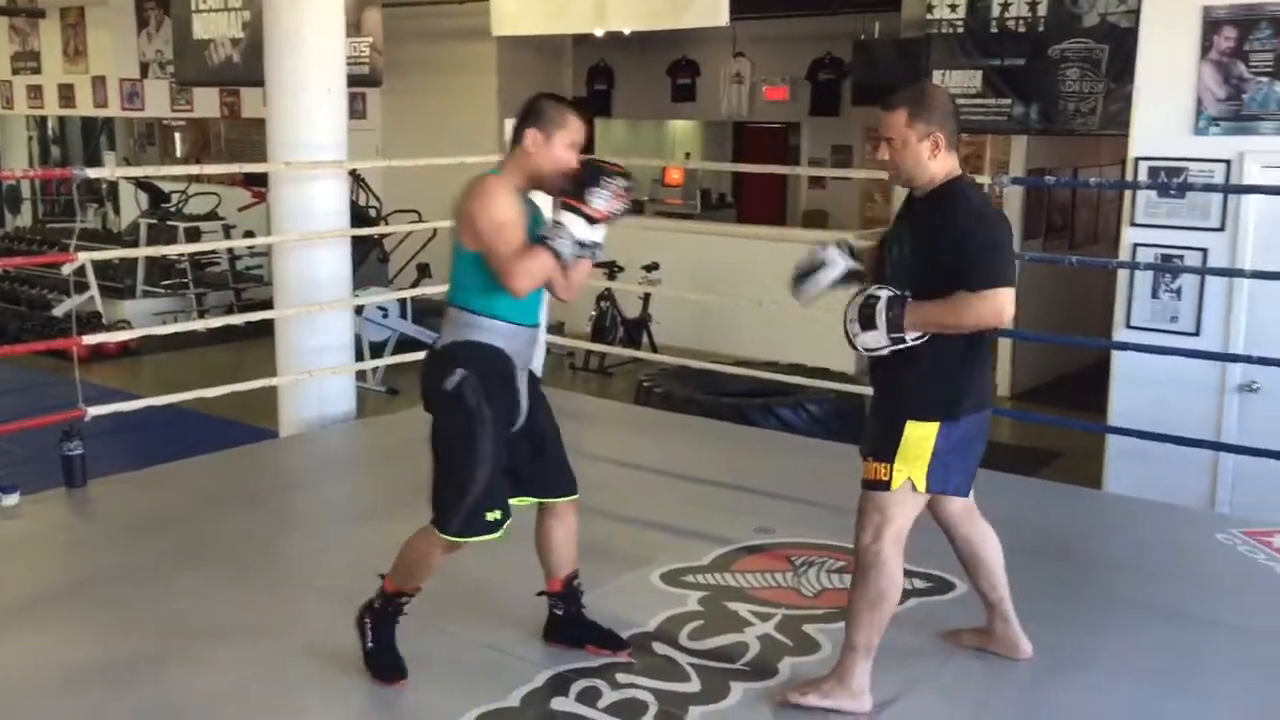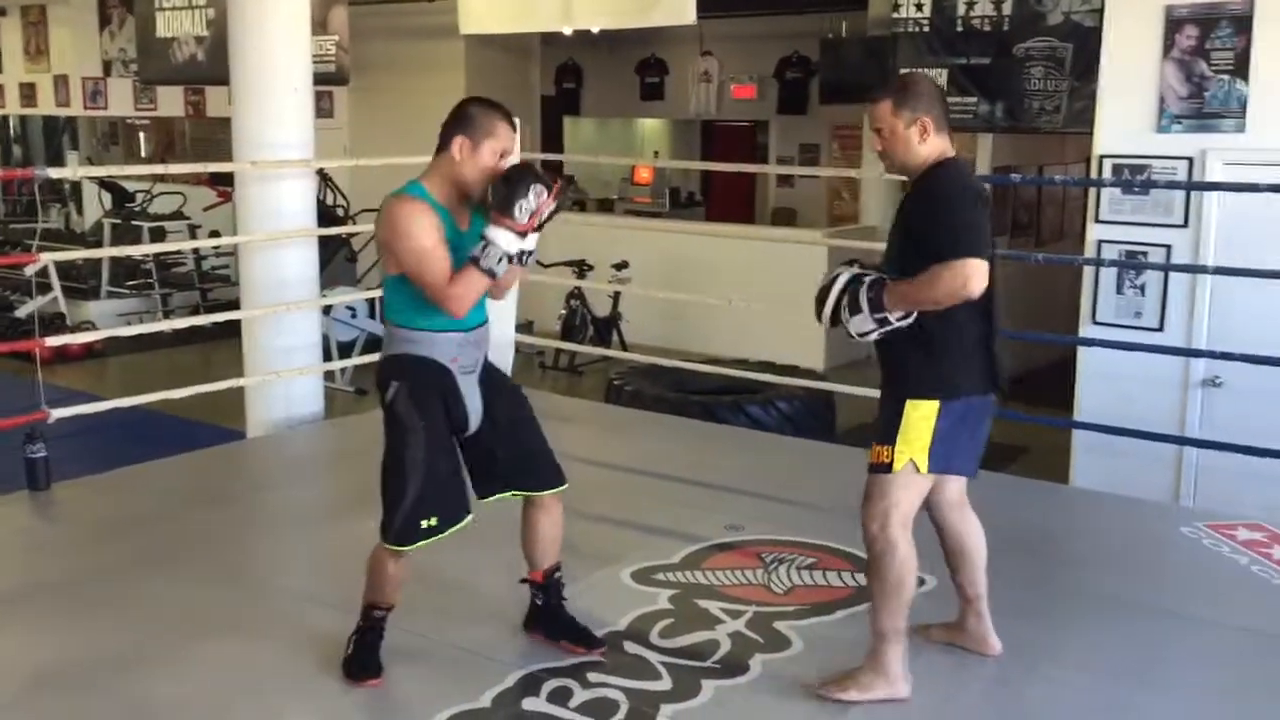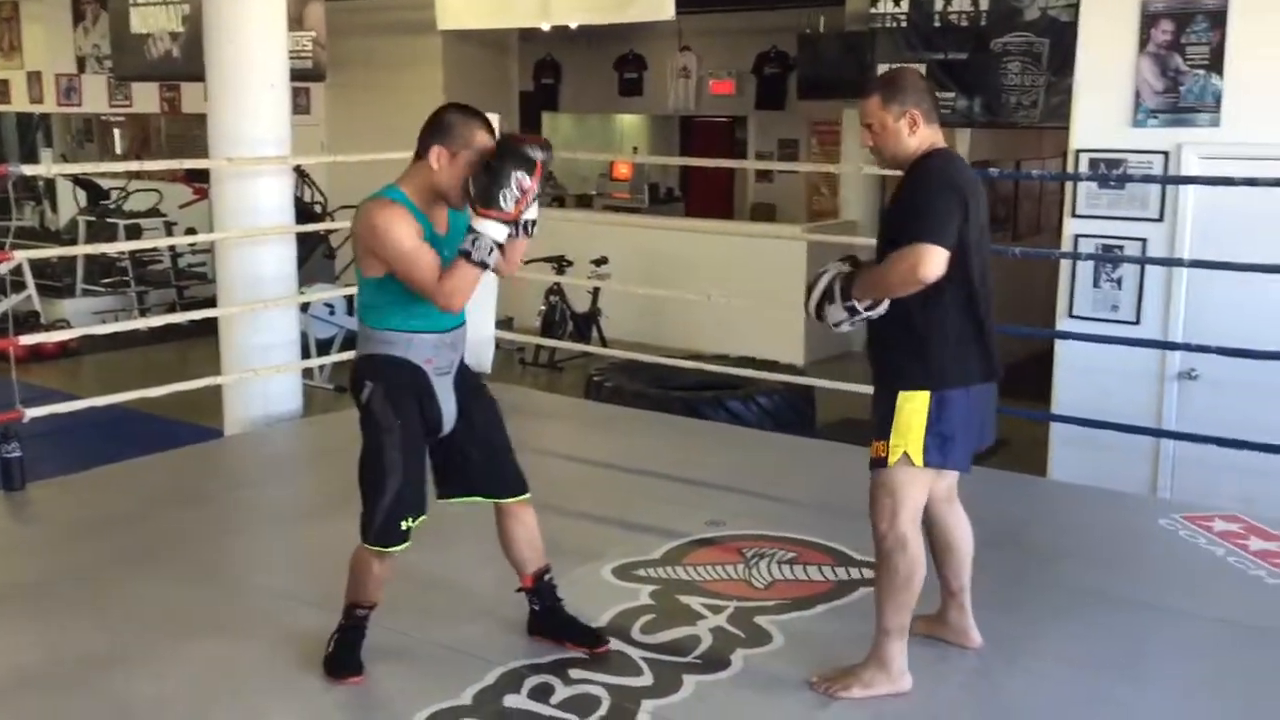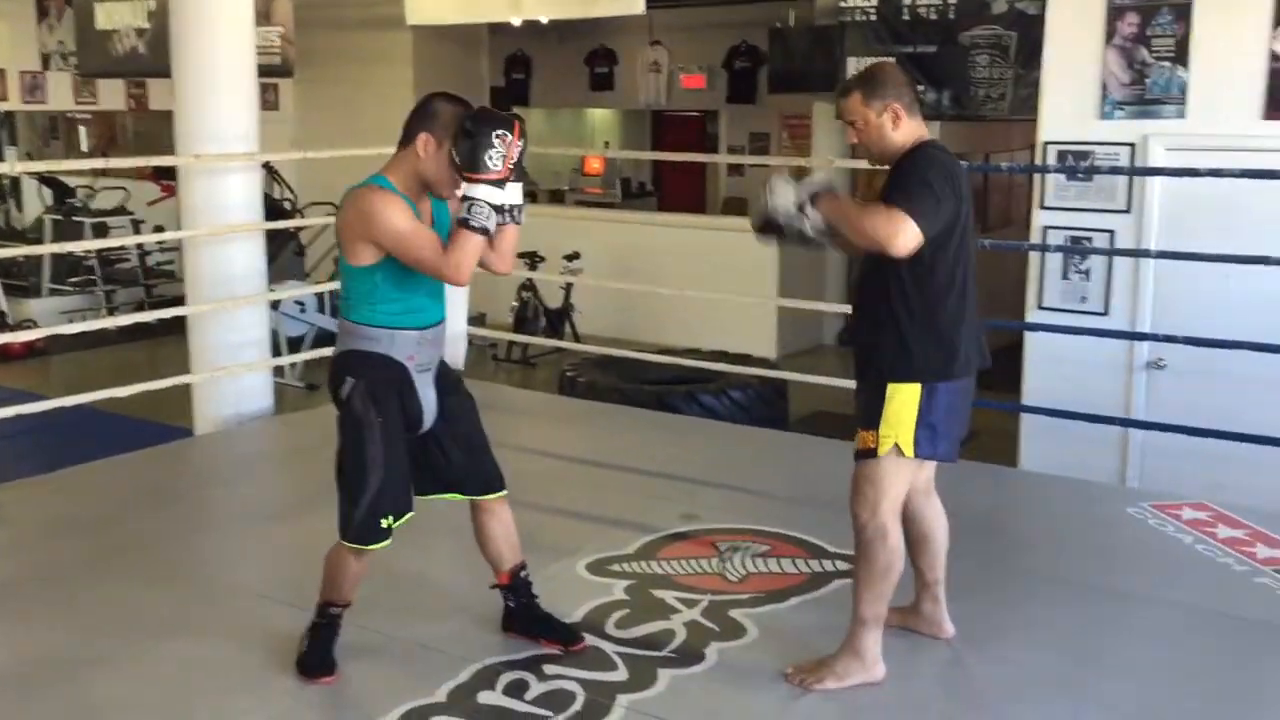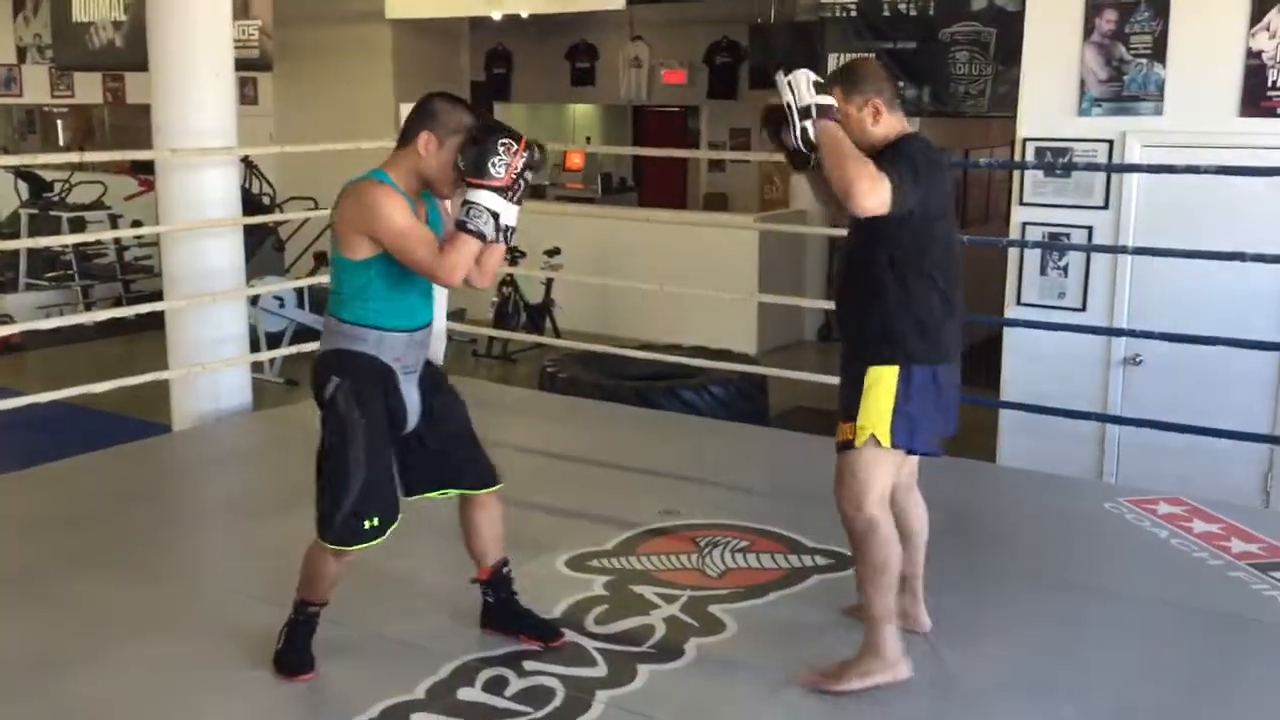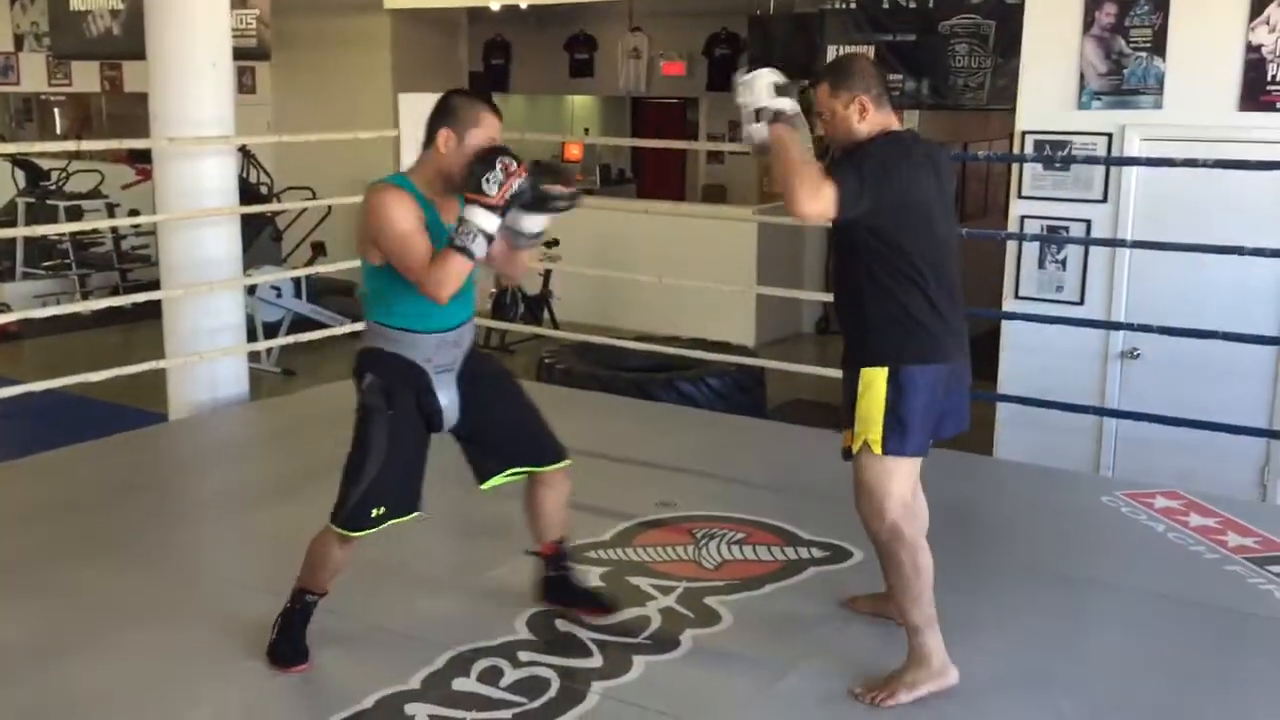
dt=0.2s
person 1, frame 1
left shoulder: (972, 214)
right shoulder: (918, 203)
left elbow: (996, 306)
right elbow: (893, 270)
left wrist: (904, 317)
right wrist: (850, 268)
left hip: (936, 403)
right hip: (918, 394)
left knee: (878, 536)
right knee: (955, 511)
right ankle: (1005, 630)
person 1, frame 2
left shoulder: (952, 191)
right shoulder: (932, 187)
left elbow: (966, 279)
left wrist: (882, 296)
right wrist: (866, 280)
left hip: (938, 387)
right hip: (937, 380)
left knee: (886, 518)
right knee: (947, 502)
left ankle: (885, 669)
right ankle: (976, 625)
person 1, frame 3
left shoulder: (933, 178)
right shoulder: (946, 174)
left elbow: (923, 266)
left wrist: (858, 285)
right wrist: (867, 279)
left hip: (930, 378)
right hip: (953, 372)
left knee: (894, 515)
right knee: (937, 497)
left ankle: (888, 663)
right ankle: (958, 617)
person 1, frame 4
left shoulder: (927, 168)
right shoulder: (923, 168)
left elbow: (894, 237)
right elbow: (885, 238)
left wrist: (821, 203)
right wrist: (821, 217)
left hip: (915, 369)
right hip: (928, 362)
left knee: (874, 506)
right knee: (915, 489)
left ankle: (862, 652)
right ankle: (931, 608)
person 1, frame 5
left shoulder: (914, 158)
right shoulder: (901, 159)
left elbow: (865, 197)
right elbow: (858, 199)
left wrist: (819, 121)
right wrist: (814, 140)
left hip: (900, 358)
right hip: (907, 351)
left knee: (861, 499)
right knee: (896, 483)
left ankle: (882, 650)
right ankle: (909, 602)
person 1, frame 6
left shoulder: (880, 158)
right shoulder: (923, 156)
left elbow: (807, 202)
left wrist: (780, 126)
left hip: (898, 359)
right hip: (931, 350)
left knee: (883, 508)
right knee: (900, 482)
left ankle: (929, 658)
right ankle: (901, 596)
person 2, frame 1
left shoulder: (527, 203)
right shoulder: (491, 192)
left elbow: (565, 287)
right elbow: (517, 281)
left wrist: (591, 223)
right wrist: (576, 215)
left hip: (510, 369)
right hip: (471, 369)
left knee: (559, 496)
right knee: (461, 524)
left ankle: (565, 614)
right ankle: (382, 614)
person 2, frame 2
left shoulder: (472, 205)
right shoulder: (406, 211)
left elbow: (500, 287)
right elbow: (453, 301)
left wrist: (522, 226)
right wrist: (505, 230)
left hip: (474, 369)
right hip: (420, 377)
left knee: (545, 487)
right knee: (407, 530)
left ankle: (546, 608)
right ankle: (368, 631)
person 2, frame 3
left shoulder: (454, 204)
right shoulder: (384, 217)
left elbow: (507, 265)
right elbow: (448, 294)
left wrist: (520, 198)
right wrist: (491, 216)
left hip: (449, 371)
right hip: (395, 379)
left knee: (511, 492)
right knee: (387, 531)
left ankle: (545, 609)
right ankle: (351, 631)
person 2, frame 4
left shoulder: (438, 198)
right shoulder: (371, 203)
left elbow: (500, 262)
right elbow: (455, 269)
left wrist: (503, 179)
right wrist: (482, 182)
left hip: (428, 368)
right hip: (374, 375)
left knee: (488, 491)
right knee: (366, 528)
left ankle: (521, 607)
right ankle: (324, 629)
person 2, frame 5
left shoulder: (429, 202)
right shoulder: (371, 198)
left elbow: (480, 277)
right elbow: (447, 270)
left wrist: (506, 192)
right wrist: (485, 187)
left hip: (414, 368)
right hip: (359, 374)
left knee: (480, 486)
right knee: (348, 529)
left ankle: (499, 603)
right ankle: (300, 627)
person 2, frame 6
left shoulder: (463, 196)
right shoulder: (389, 203)
left elbow: (510, 269)
right elbow: (437, 286)
left wrist: (532, 211)
right wrist: (485, 207)
left hip: (460, 361)
right hip: (397, 372)
left knee: (549, 464)
right knee: (357, 518)
left ankle: (556, 578)
right ankle: (295, 616)
